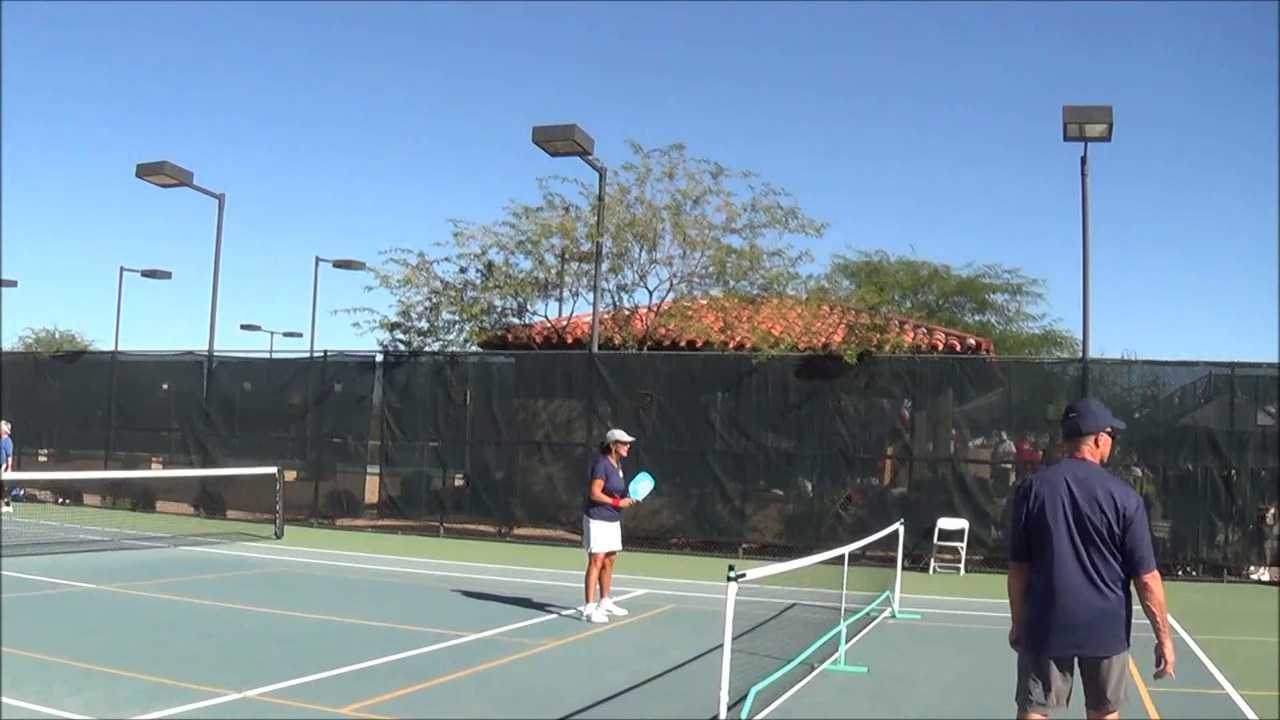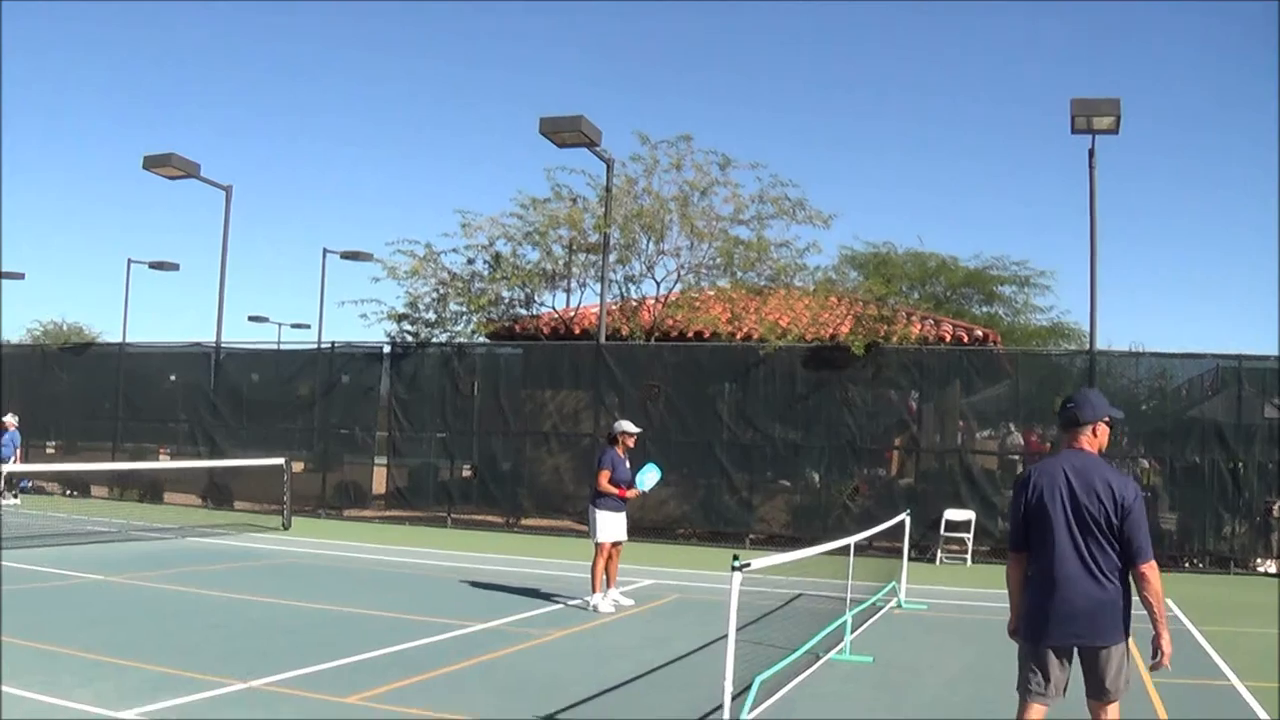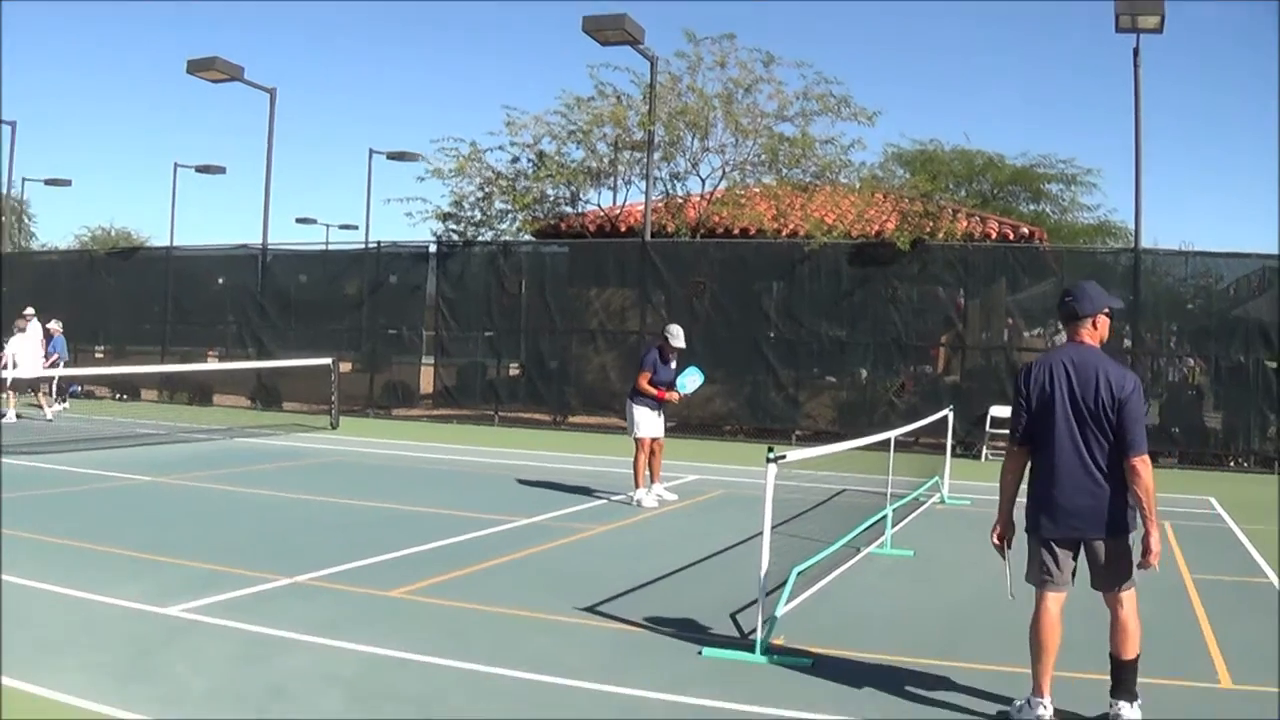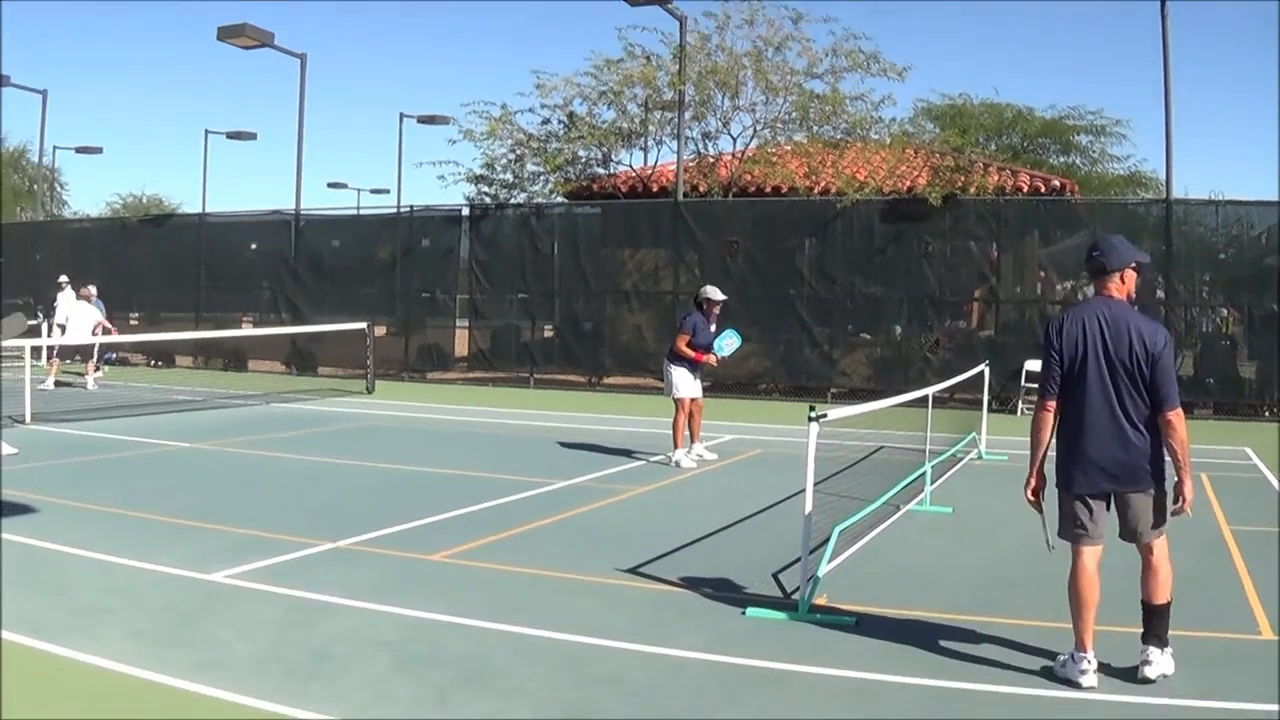
dt=0.4s
person 1, frame 1
left shoulder: (1032, 488)
right shoulder: (1124, 496)
left elbow: (1018, 569)
right elbow: (1146, 578)
left wrist: (1017, 623)
right wrist: (1163, 637)
left hip: (1045, 628)
right hip: (1106, 630)
person 1, frame 2
left shoulder: (1032, 478)
right shoulder: (1122, 486)
left elbow: (1017, 557)
right elbow: (1142, 567)
left wrist: (1016, 611)
right wrist: (1160, 626)
left hip: (1045, 618)
right hip: (1105, 620)
person 1, frame 3
left shoulder: (1033, 373)
right shoulder: (1122, 379)
left elbow: (1017, 454)
right elbow: (1136, 462)
left wrist: (1004, 514)
right wrist: (1151, 525)
left hip: (1050, 512)
right hip: (1106, 514)
left knee: (1048, 601)
right knee: (1122, 602)
person 1, frame 4
left shoulder: (1063, 327)
right shoulder: (1153, 334)
left elbow: (1048, 407)
right elbow: (1170, 416)
left wrist: (1035, 468)
right wrist: (1184, 473)
left hip: (1081, 465)
right hip: (1138, 466)
left knee: (1085, 556)
right knee: (1154, 551)
left ankle: (1083, 659)
right ankle: (1154, 650)
person 2, frame 1
left shoulder: (617, 465)
right shoulder: (602, 464)
right elbow: (595, 493)
left wrist: (625, 499)
right wrist: (618, 503)
left hip: (612, 520)
right hip: (597, 519)
left knee: (609, 561)
right knee: (596, 562)
left ankle: (605, 602)
right ankle: (589, 608)
person 2, frame 2
left shoulder: (624, 455)
right shoulder: (608, 454)
right elbow: (601, 484)
left wrist: (632, 490)
right wrist: (624, 493)
left hip: (618, 510)
right hip: (603, 510)
left knee: (615, 551)
right knee: (603, 552)
left ankle: (611, 592)
right ankle: (595, 598)
person 2, frame 3
left shoulder: (672, 356)
right shoulder: (652, 355)
right elbow: (640, 383)
left wrist: (673, 392)
right wrist: (664, 395)
left hip: (656, 407)
right hip: (640, 405)
left knee: (658, 446)
right knee: (644, 447)
left ankle: (655, 487)
right ankle: (639, 493)
person 2, frame 4
left shoulder: (713, 318)
right shoulder: (692, 319)
right elbow: (678, 346)
left wrist: (712, 354)
right wrist: (702, 358)
left hip: (693, 368)
right hip: (678, 366)
left knee: (697, 407)
right knee: (683, 407)
left ankle: (695, 448)
right ankle: (677, 454)
